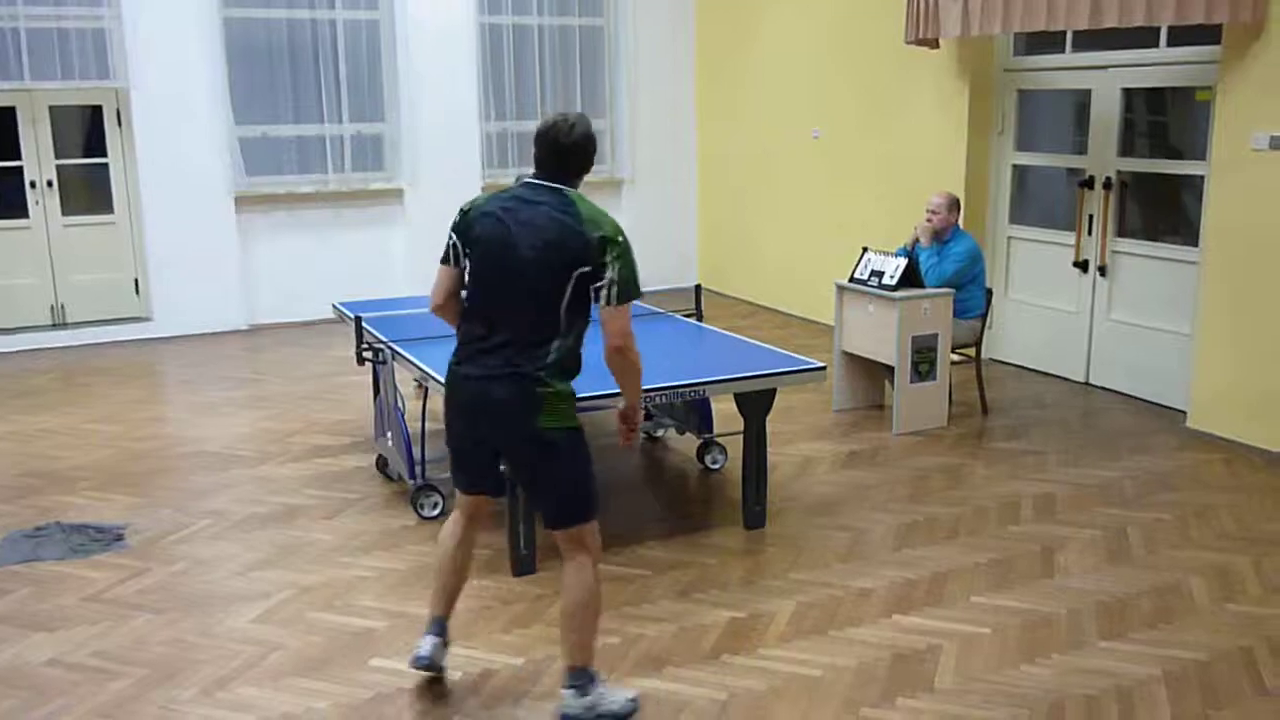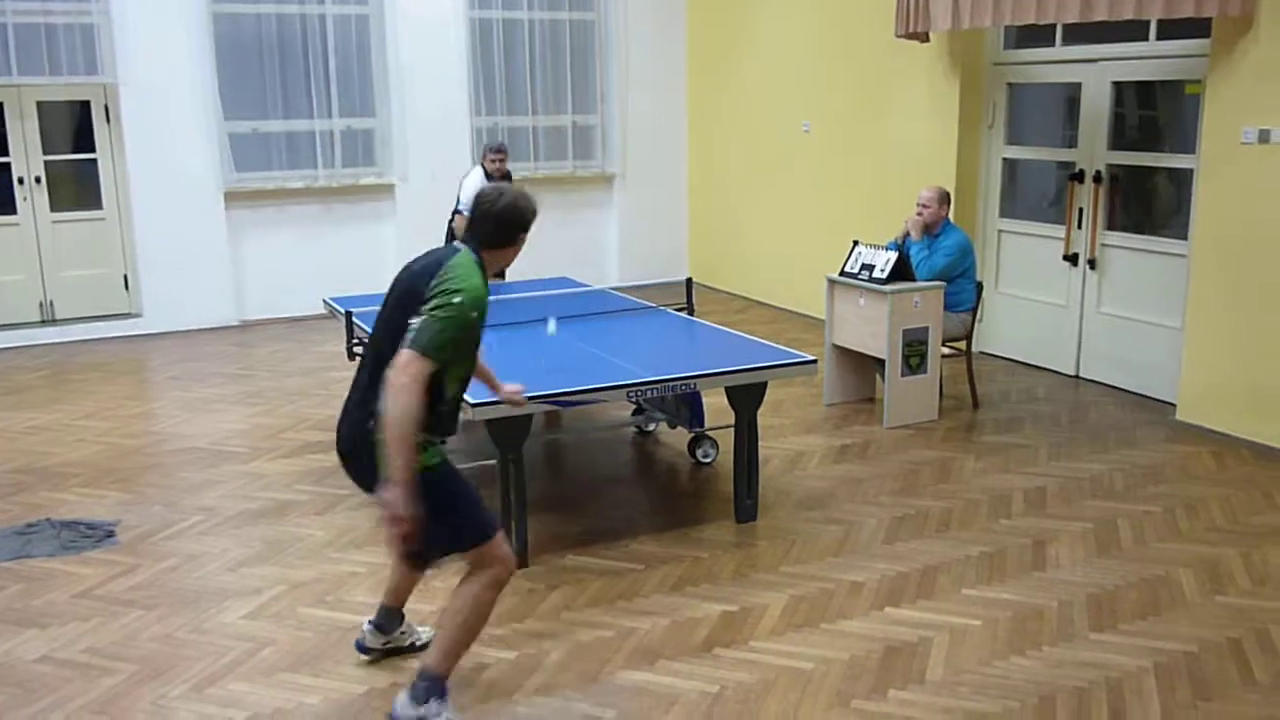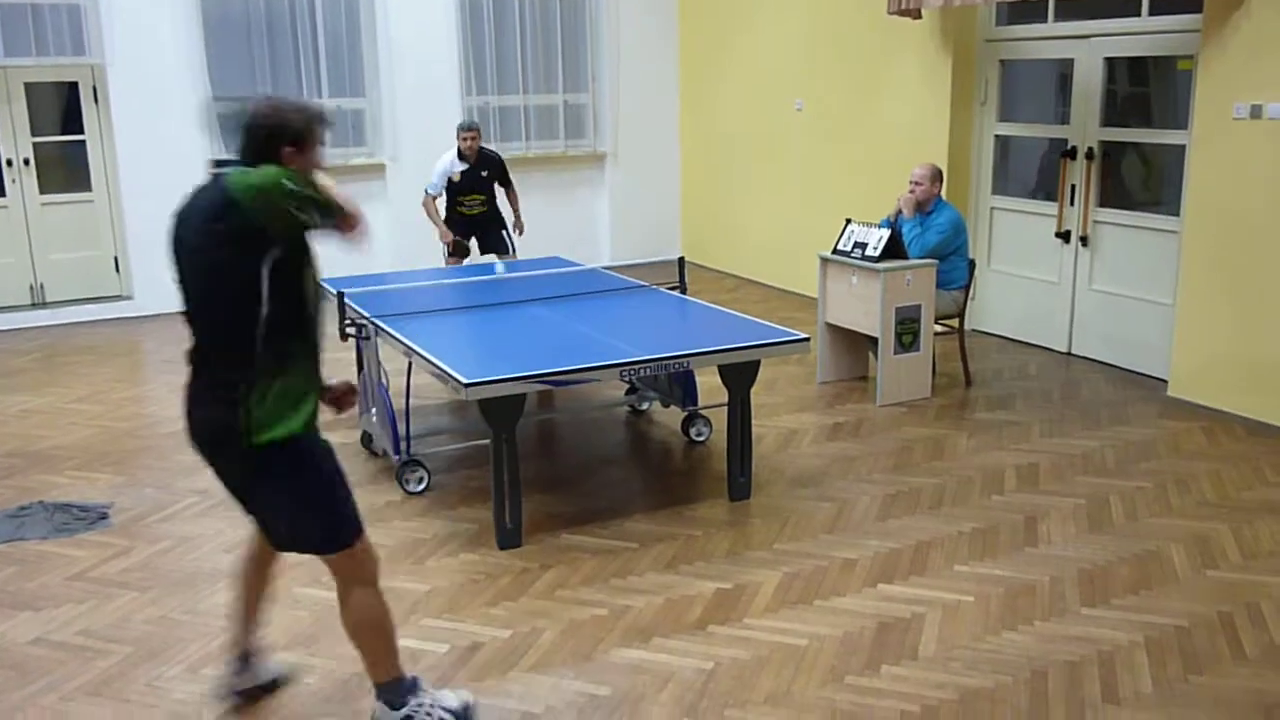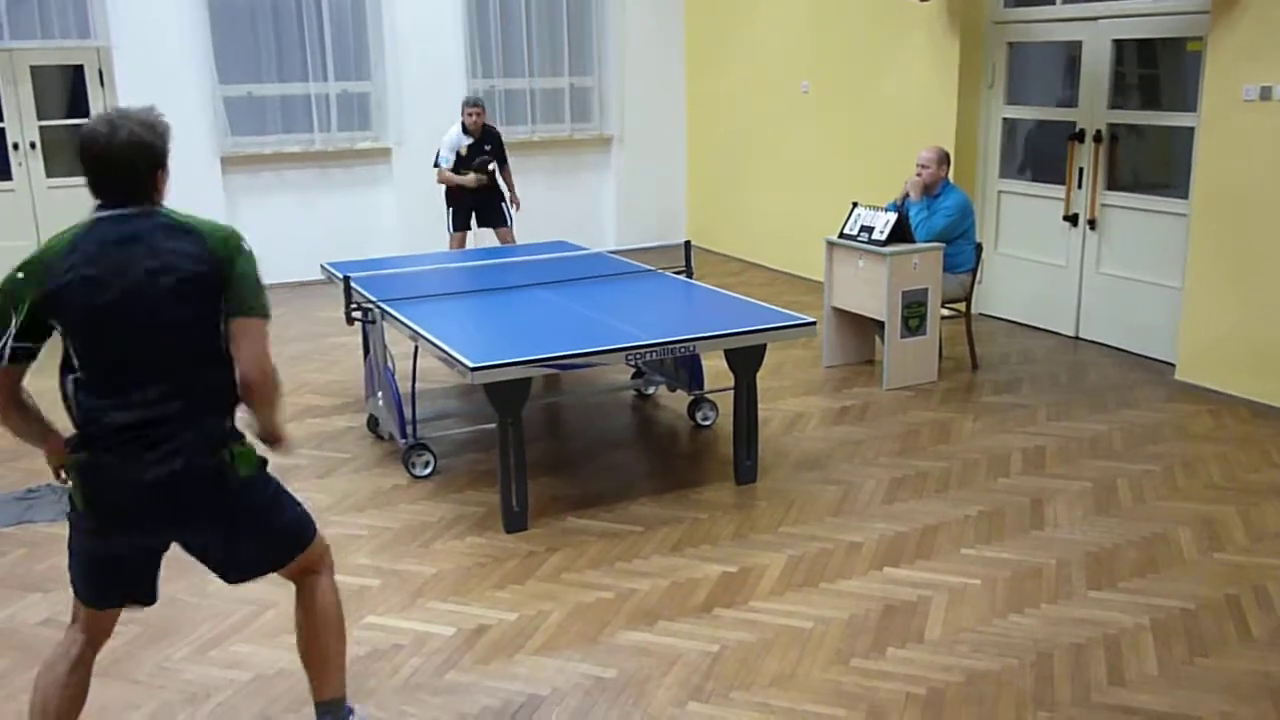
dt=0.5s
person 1, frame 1
left shoulder: (479, 211)
right shoulder: (599, 231)
left elbow: (441, 300)
right elbow: (619, 341)
right wrist: (633, 404)
left hip: (467, 389)
right hip: (538, 401)
left knee: (469, 510)
right knee: (580, 545)
left ankle: (435, 638)
person 1, frame 2
left shoulder: (440, 264)
right shoulder: (463, 290)
right elbow: (403, 381)
left wrist: (496, 385)
right wrist: (398, 485)
left hip: (397, 438)
right hip: (400, 446)
left knee: (434, 533)
right knee: (492, 562)
left ankle: (383, 625)
person 1, frame 3
left shoulder: (195, 212)
right shoulder: (262, 191)
right elbow: (350, 221)
left wrist: (315, 383)
right wrist: (315, 184)
left hip: (212, 417)
right hip: (269, 423)
left knee: (274, 530)
right knee: (355, 563)
left ankle: (244, 666)
person 1, frame 4
right shoulder: (218, 245)
right elbow: (256, 375)
left wrist: (57, 447)
right wrist: (270, 427)
left hip: (108, 486)
right hip: (211, 471)
left knee: (86, 630)
right knee: (314, 567)
